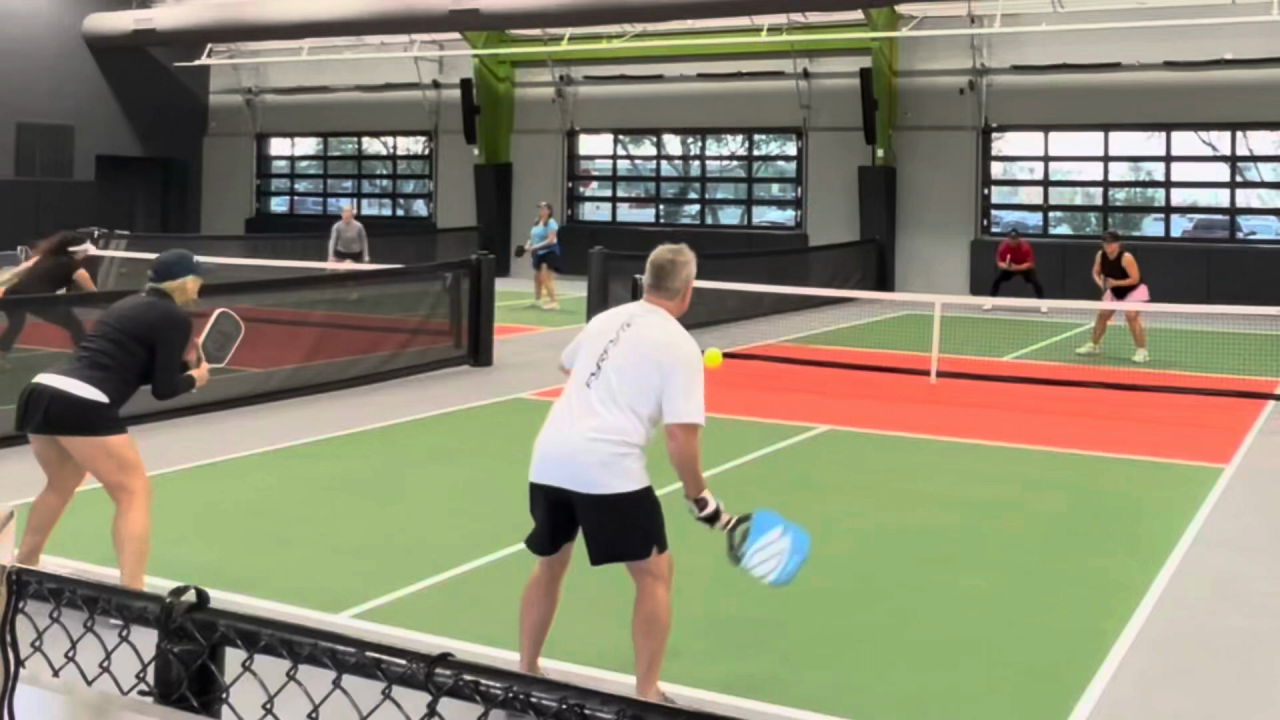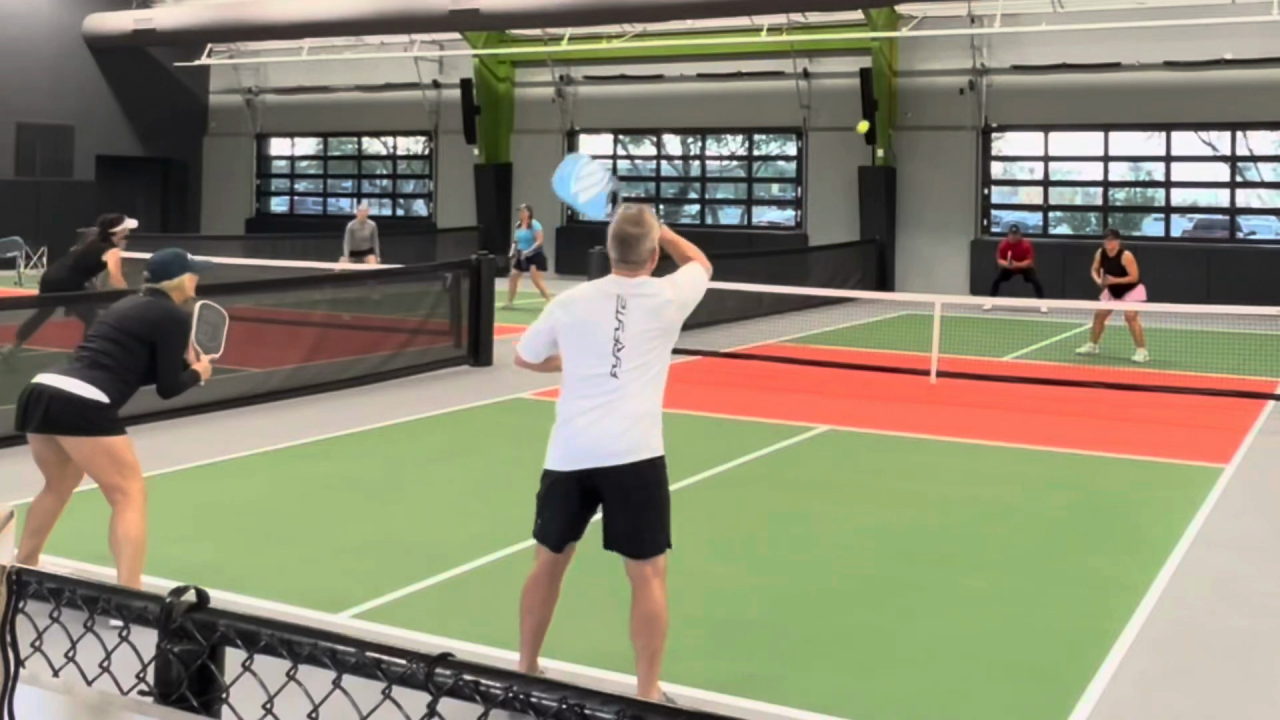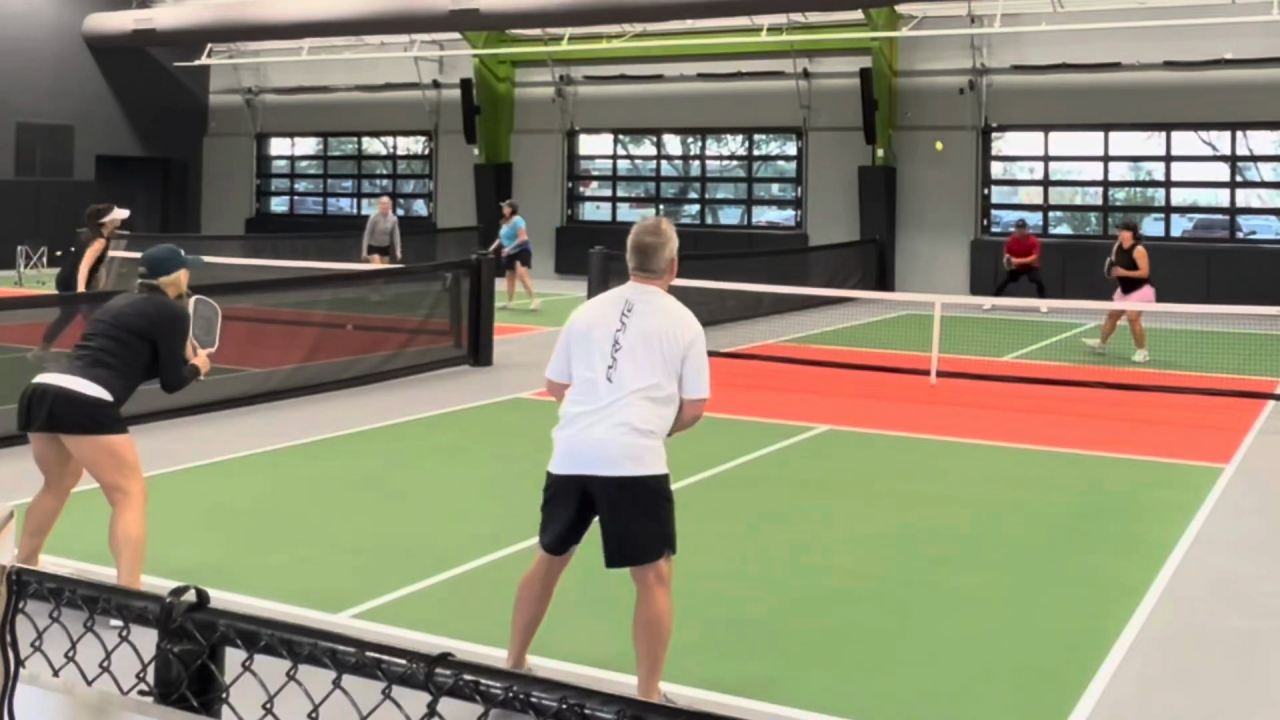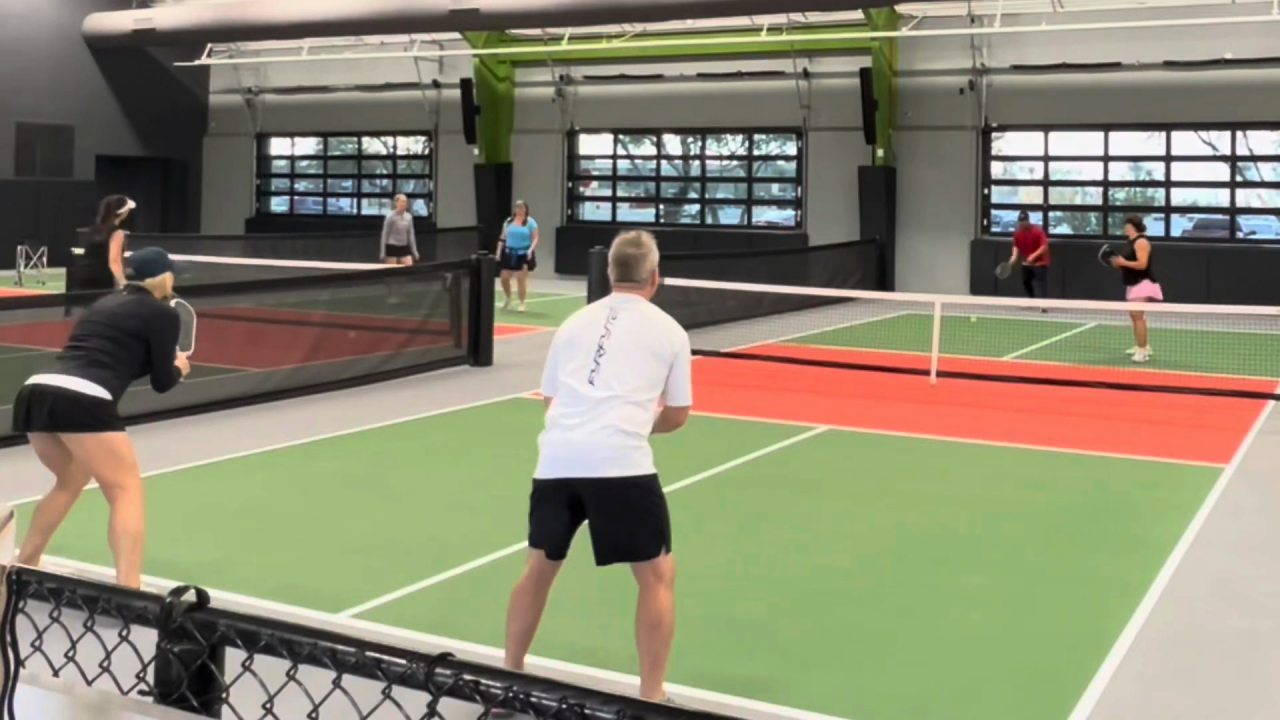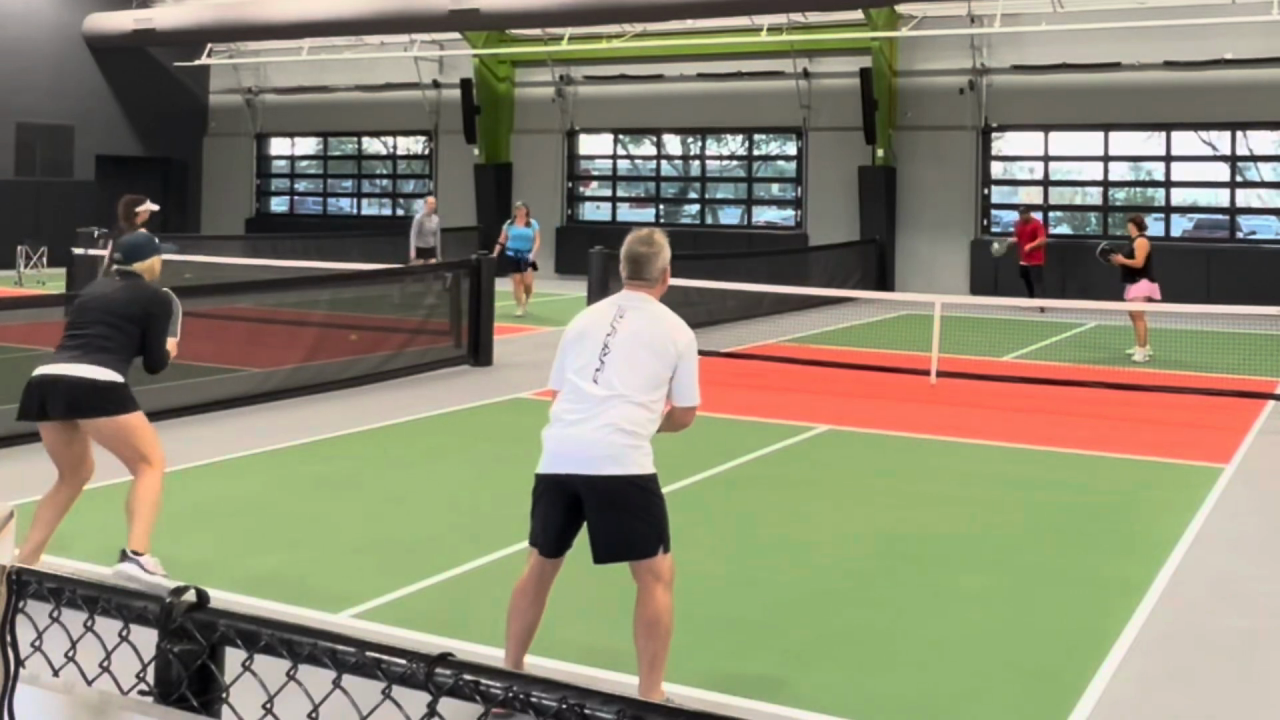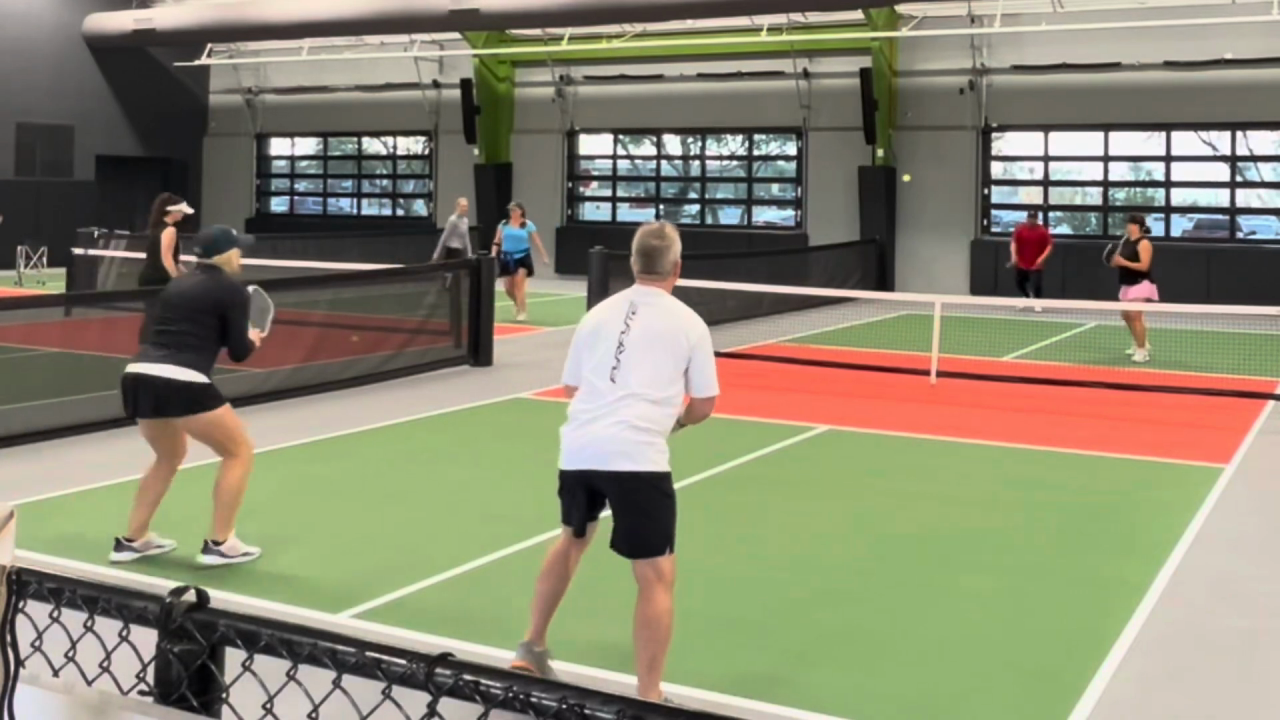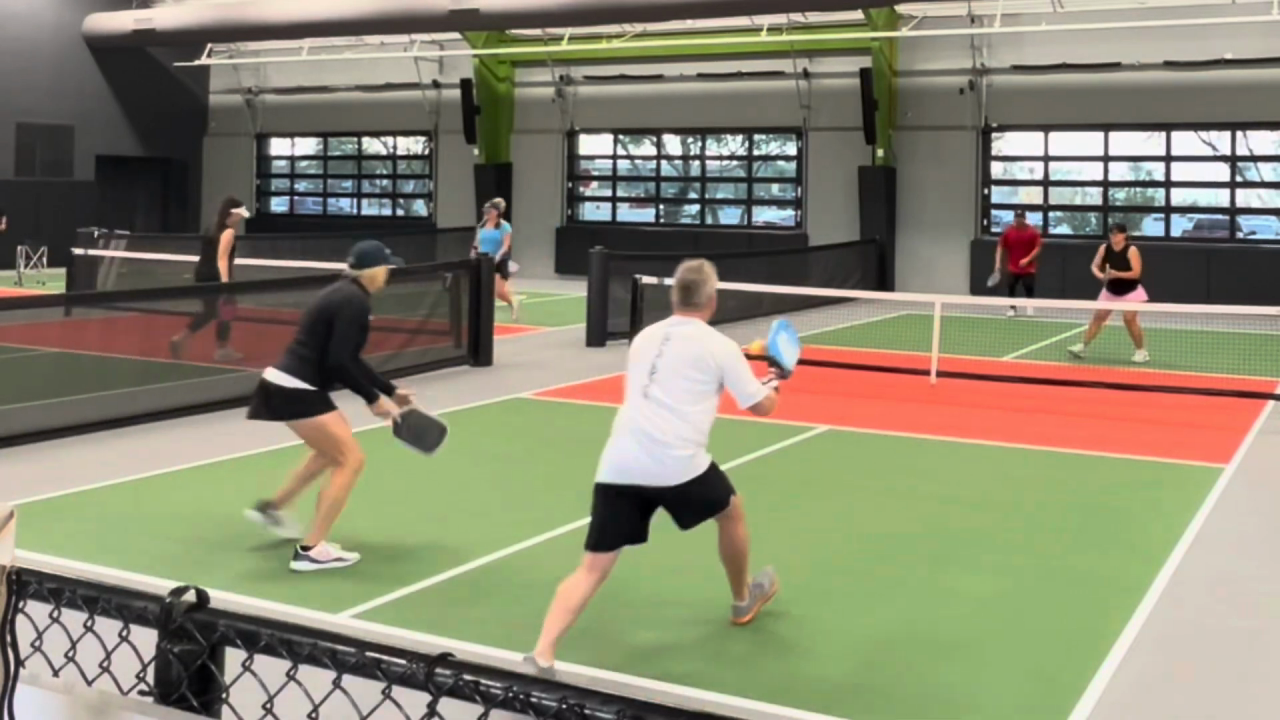
dt=0.5s
person 1, frame 1
left shoulder: (605, 320)
right shoulder: (681, 347)
right elbow: (682, 436)
right wrist: (699, 496)
left hip: (548, 460)
right hip: (608, 469)
left knee: (549, 566)
right knee: (654, 575)
left ankle: (525, 675)
right ankle: (647, 697)
person 1, frame 2
left shoulder: (570, 301)
right shoulder: (670, 297)
left elbow: (526, 358)
right elbow: (701, 264)
right wrist: (659, 230)
left hip: (569, 452)
right hip: (634, 453)
left knee: (549, 562)
right knee: (648, 575)
left ankle: (525, 673)
right ankle: (648, 696)
person 1, frame 3
left shoulder: (588, 312)
right shoulder: (683, 322)
left elbow: (556, 386)
right elbow: (693, 409)
left hip: (571, 455)
right hip: (635, 462)
left knee: (549, 560)
right knee: (654, 579)
left ankle: (512, 668)
right ankle: (647, 698)
person 1, frame 4
left shoulder: (574, 323)
right shoulder: (668, 331)
right elbow: (675, 416)
left hip: (557, 459)
right hip: (621, 464)
left knee: (540, 566)
right knee: (657, 576)
right ankle: (651, 698)
person 1, frame 5
left shoulder: (585, 319)
right shoulder: (676, 330)
right elbow: (683, 416)
left hip: (558, 457)
right hip: (620, 462)
left knee: (541, 565)
right knee: (655, 575)
right ankle: (650, 699)
person 1, frame 6
left shoulder: (598, 314)
right shoulder: (688, 323)
left elbow: (571, 387)
right elbow: (703, 406)
left hip: (579, 451)
right hip: (637, 459)
left knee: (572, 540)
right knee: (656, 576)
left ankle: (531, 650)
right ankle: (648, 701)
person 1, frame 7
left shoulder: (644, 338)
right shoulder: (719, 346)
right elbow: (762, 406)
right wrist: (774, 383)
left hip: (619, 466)
right hip: (678, 464)
left knee: (593, 567)
right knee: (731, 510)
left ankle: (541, 658)
right ankle: (742, 601)
person 2, frame 1
left shoulder: (131, 305)
right shoulder: (174, 318)
right elbow: (163, 389)
left wrist: (186, 364)
right wrist: (193, 378)
left hip: (40, 392)
right hip: (82, 405)
left knee: (62, 483)
right knee: (134, 492)
person 2, frame 2
left shoulder: (129, 304)
right shoulder: (174, 316)
right elbow: (167, 388)
left wrist: (183, 361)
right wrist: (198, 372)
left hip: (39, 392)
right hip: (82, 404)
left knee: (61, 483)
right knee: (130, 494)
person 2, frame 3
left shoulder: (122, 302)
right shoulder: (172, 312)
right elbow: (171, 382)
left wrist: (180, 357)
right wrist: (196, 366)
left hip: (40, 392)
right hip: (85, 403)
left knee: (59, 484)
right knee: (129, 494)
person 2, frame 4
left shoulder: (106, 302)
right shoulder: (163, 314)
right elbow: (162, 382)
left wrist: (162, 361)
right wrist: (179, 368)
left hip: (36, 392)
right hip: (82, 401)
left knee: (71, 480)
right knee: (126, 491)
left ankle: (23, 570)
right ankle: (128, 592)
person 2, frame 5
left shoulder: (95, 288)
right shoulder: (155, 298)
right elbow: (154, 364)
left wrist: (153, 346)
right wrist: (167, 350)
left hip: (45, 381)
right hip: (95, 386)
left knee: (74, 475)
right knee: (151, 465)
left ankle: (23, 567)
right ankle: (136, 556)
person 2, frame 6
left shoulder: (178, 283)
right shoulder: (232, 289)
right elbow: (238, 352)
left wrist: (241, 338)
right wrist: (253, 340)
left hip: (140, 376)
right hip: (182, 383)
left knee: (170, 455)
right knee: (238, 453)
left ankle: (132, 540)
right ankle: (217, 544)
person 2, frame 7
left shoulder: (344, 294)
right shoulder: (354, 303)
left elbow: (349, 359)
right elbow: (338, 361)
left wrist: (390, 390)
right wrist: (374, 398)
left hip: (289, 385)
right hip: (297, 390)
left knee: (335, 449)
right knee: (349, 461)
left ankle: (272, 506)
right ankle: (311, 550)
